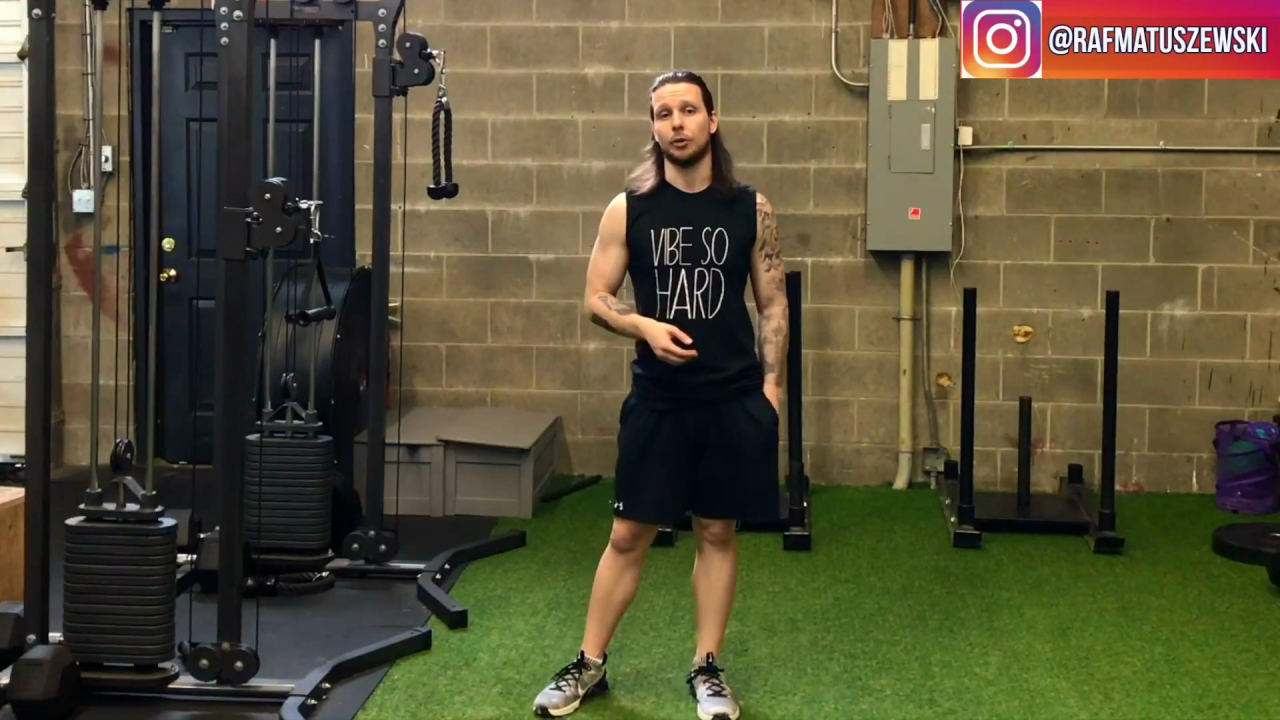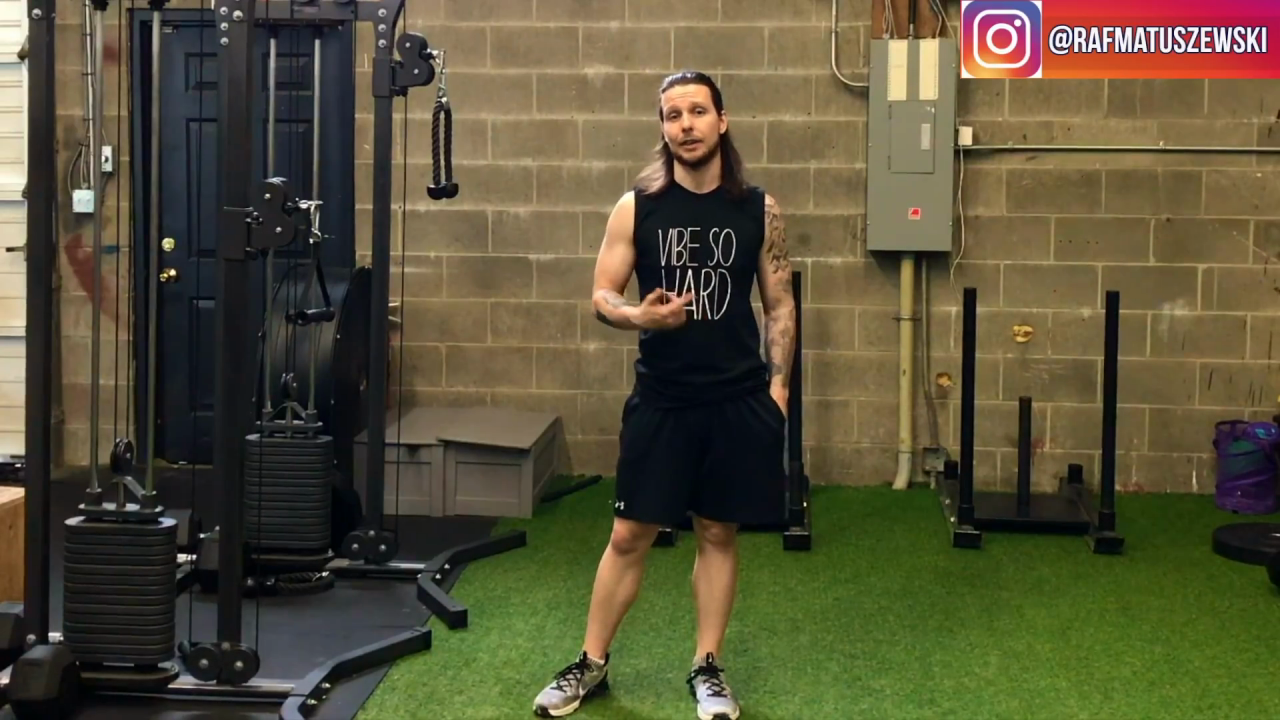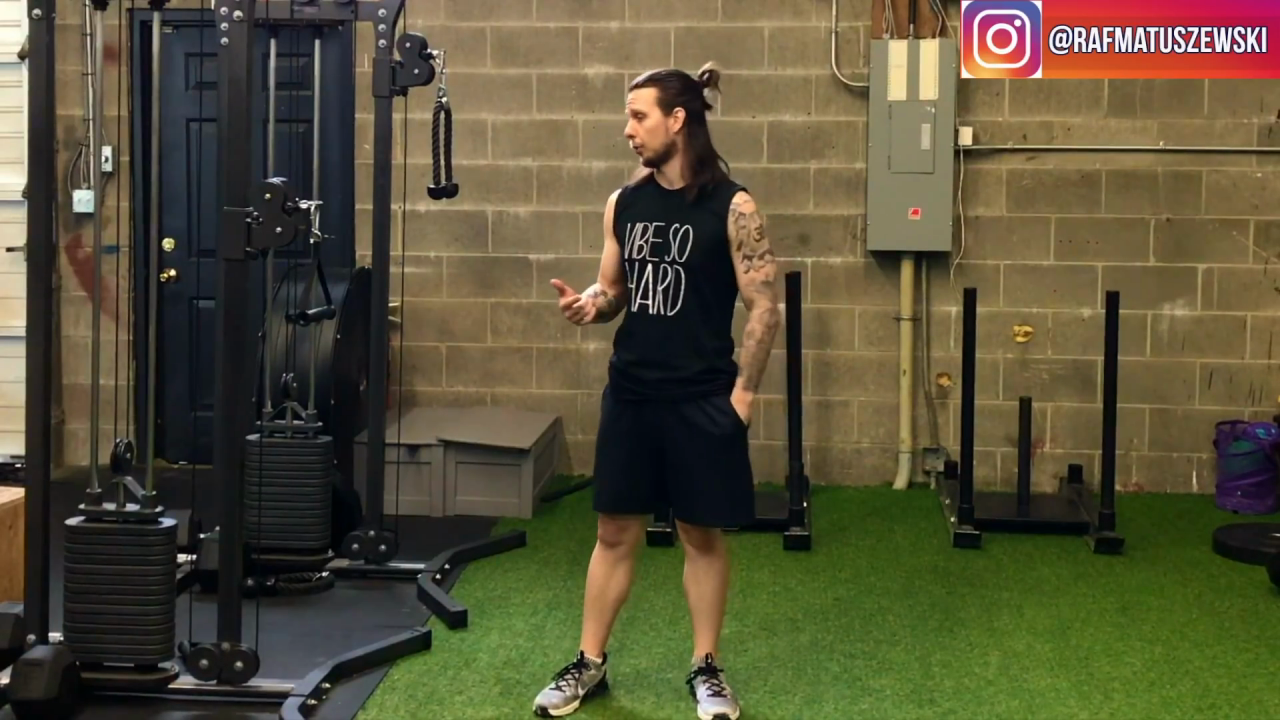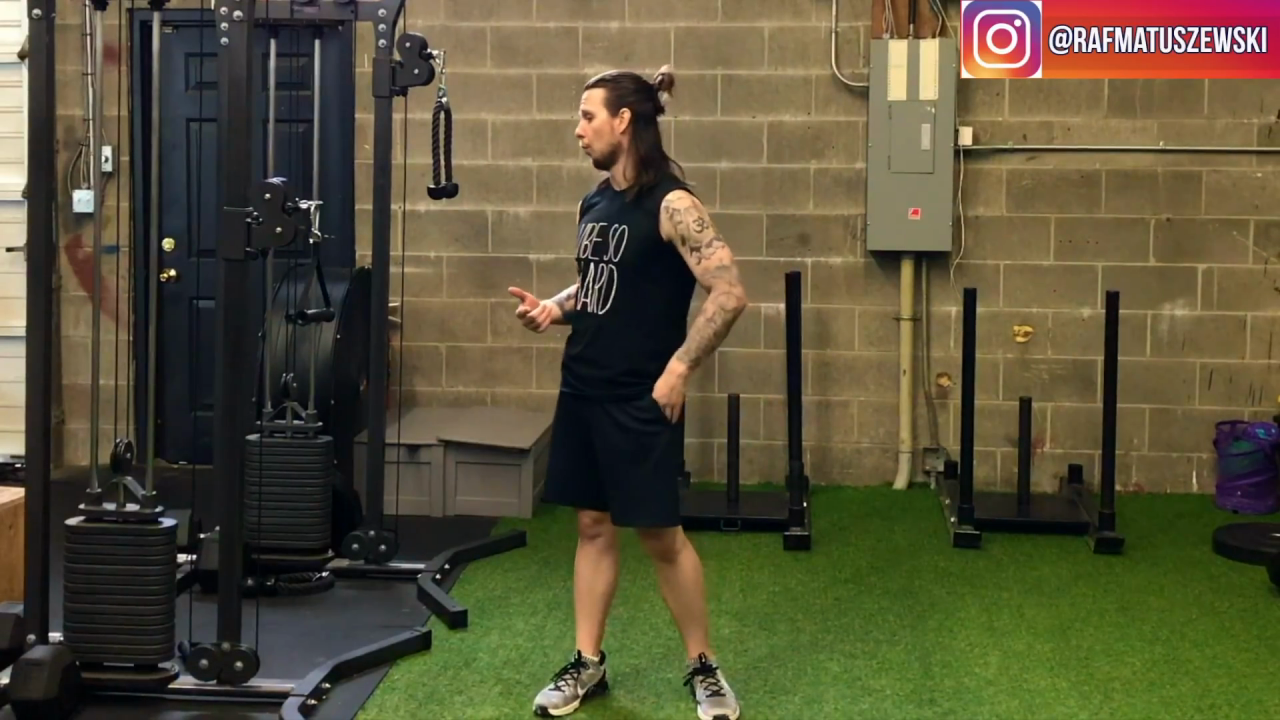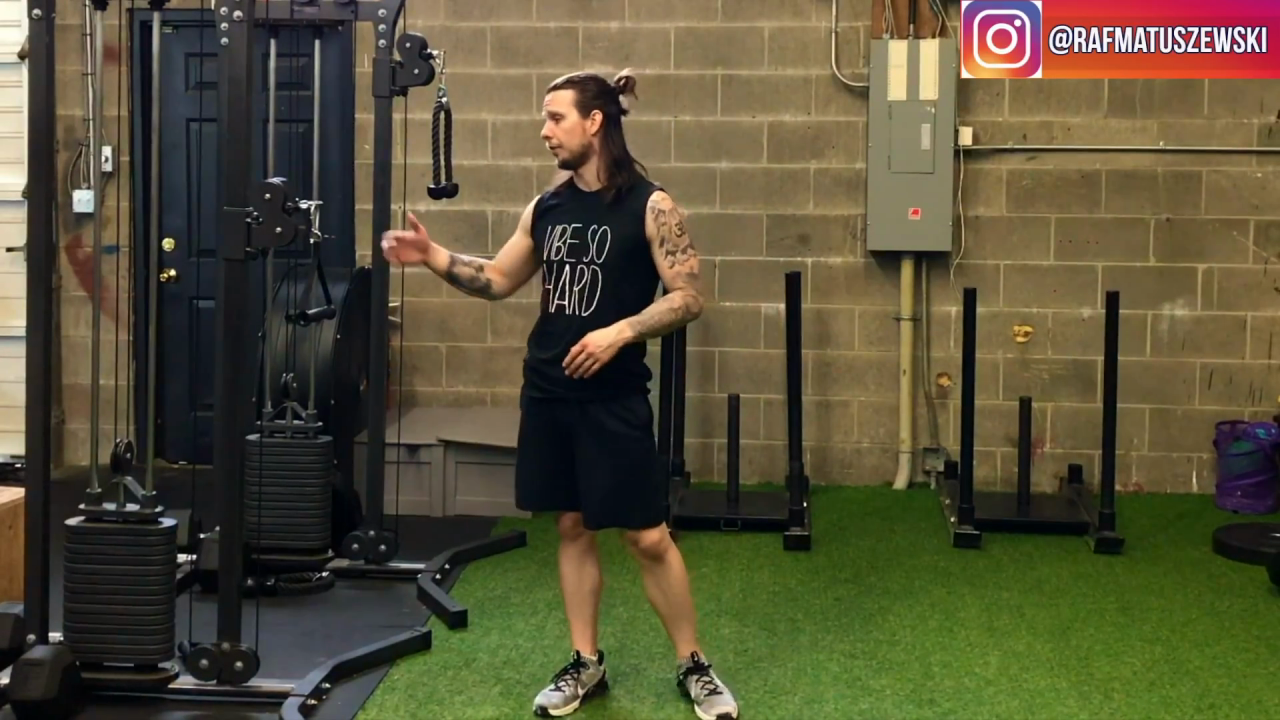
dt=0.5s
person 1, frame 1
left shoulder: (750, 208)
right shoulder: (628, 208)
left elbow: (773, 303)
right elbow: (596, 296)
left wrist: (771, 383)
right wrist: (645, 326)
left hip: (734, 399)
right hip: (657, 399)
left knee: (718, 531)
right knee: (629, 533)
right ankle: (589, 664)
person 1, frame 2
left shoulder: (759, 210)
right shoulder: (636, 207)
left elbow: (780, 304)
right elbow: (602, 295)
left wrist: (778, 384)
right wrist: (636, 315)
left hip: (737, 398)
right hip: (660, 397)
left knee: (718, 532)
right knee: (630, 532)
right ankle: (591, 663)
person 1, frame 3
left shoulder: (732, 206)
right shoulder: (624, 203)
left elbow: (763, 305)
left wrist: (743, 389)
right wrist: (588, 304)
left hip: (701, 398)
right hip: (629, 394)
left knee: (701, 534)
right knee: (615, 529)
left ankle: (705, 667)
right ankle: (589, 663)
person 1, frame 4
left shoulder: (673, 205)
right shoulder: (592, 203)
left elbow: (730, 293)
left wrist: (679, 368)
right wrist: (552, 308)
left hip: (639, 397)
right hip: (581, 390)
left knee: (661, 533)
right knee: (592, 525)
left ankle: (702, 666)
right ankle: (587, 662)
person 1, frame 5
left shoulder: (650, 206)
right shoulder: (546, 207)
left elbow: (688, 297)
right elbow: (499, 279)
left wrist: (619, 332)
right wrist: (434, 256)
left hip: (613, 397)
right hip: (548, 391)
left knee: (647, 535)
right knee: (572, 527)
left ankle: (693, 665)
right ankle: (586, 662)
